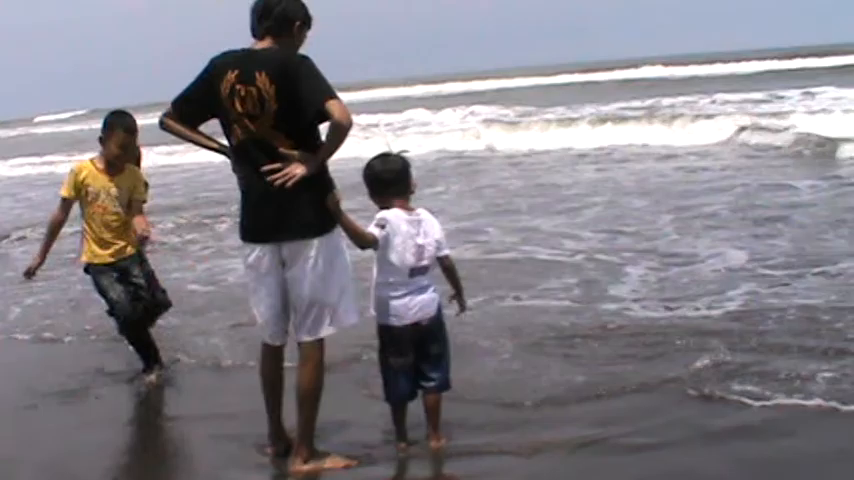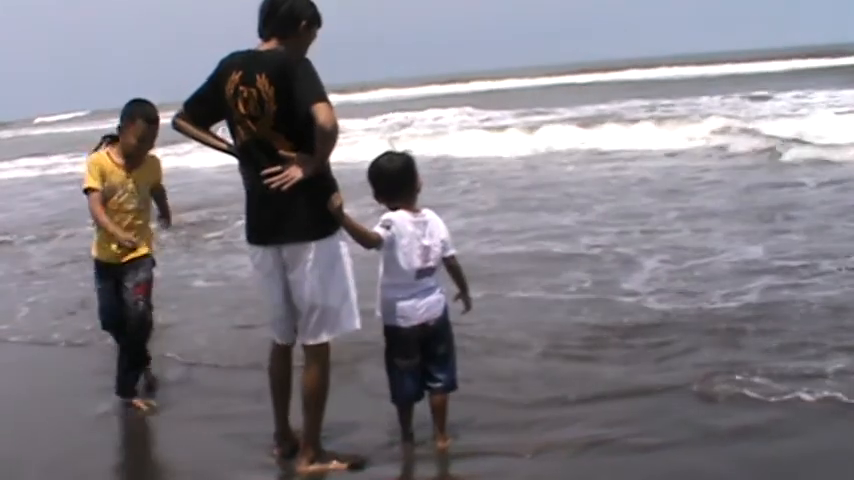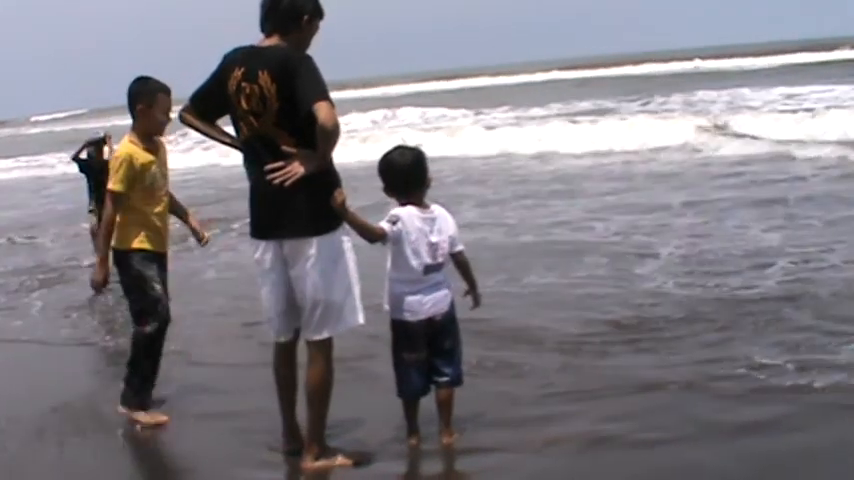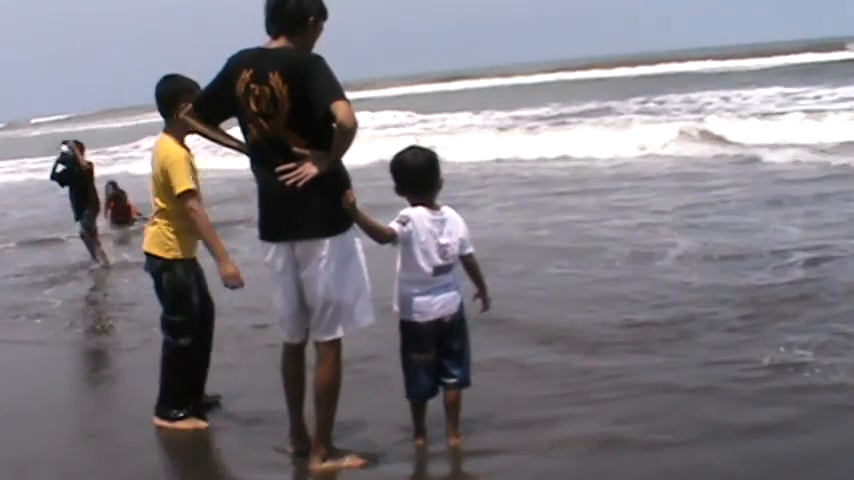
dt=0.4s
person 1, frame 1
left shoulder: (221, 68)
right shoulder: (293, 66)
left elbow: (171, 119)
right elbow: (341, 119)
left wrist: (227, 150)
right wrist: (315, 163)
left hip: (258, 221)
right hip: (307, 217)
left knee: (272, 337)
right knee: (312, 339)
left ankle: (276, 437)
right ankle: (305, 452)
person 1, frame 2
left shoulder: (230, 69)
right shoulder: (293, 67)
left elbow: (183, 120)
right elbow: (327, 123)
left wrist: (238, 151)
right wrist: (315, 165)
left hip: (262, 222)
right hip: (308, 218)
left knee: (283, 337)
right knee: (317, 341)
left ankle: (283, 437)
right ankle: (310, 453)
person 1, frame 3
left shoulder: (234, 64)
right shoulder: (295, 63)
left elbow: (189, 114)
right elbow: (328, 122)
left wrist: (243, 145)
right wrist: (317, 162)
left hip: (266, 217)
right hip: (310, 215)
left knee: (285, 335)
right knee: (319, 338)
left ankle: (290, 434)
right ankle: (315, 450)
person 1, frame 4
left shoulder: (239, 67)
right shoulder: (306, 65)
left elbow: (191, 117)
right elbow: (346, 121)
left wrist: (249, 148)
right wrist: (328, 161)
left hip: (275, 218)
right hip: (321, 215)
left knee: (294, 337)
right knee: (328, 339)
left ankle: (297, 436)
right ankle: (322, 451)
person 2, frame 1
left shoulder: (133, 175)
right shoulder: (80, 171)
left elbow: (138, 215)
right elbow: (60, 215)
left wrist: (143, 227)
right wrist: (41, 256)
left hip: (129, 252)
right hip: (98, 258)
left knee: (158, 302)
right knee: (125, 312)
left ankle: (139, 327)
right ankle: (151, 362)
person 2, frame 2
left shoulder: (153, 164)
right shoulder: (98, 162)
right elbow: (95, 207)
left wrist: (166, 214)
right wrist: (117, 234)
left hip: (140, 255)
right hip: (107, 256)
left knee: (137, 319)
right knee: (113, 320)
left ankle: (128, 385)
right ankle: (139, 365)
person 2, frame 3
left shoulder: (158, 147)
right shoulder: (126, 154)
right elbow: (111, 210)
left wrist: (190, 220)
right wrist: (101, 264)
left hip: (156, 247)
right hip: (133, 249)
left knee: (153, 319)
right knee: (152, 319)
left ankle: (139, 390)
right ankle: (134, 401)
person 2, frame 4
left shoulder: (165, 146)
right shoulder: (175, 153)
right elbow: (194, 208)
right wrist: (223, 259)
left hip: (175, 250)
right hip: (170, 254)
left knee: (202, 316)
right knee: (180, 331)
left ankle: (192, 395)
right ankle: (170, 411)
person 3, frame 1
left shoulder: (386, 220)
right shoulder: (428, 219)
left elbow: (364, 240)
right elbow: (446, 263)
left wrist: (339, 213)
right wrist: (459, 292)
left hip: (394, 316)
right hip: (427, 310)
left knee: (398, 383)
right knee: (432, 378)
left ankle: (401, 437)
right ankle: (434, 434)
person 3, frame 2
left shoulder: (392, 222)
right shoulder: (434, 219)
left elbow: (370, 240)
right elbow: (452, 263)
left wrist: (341, 216)
right wrist: (464, 291)
left hip: (400, 317)
right hip: (433, 311)
left knee: (405, 383)
right knee: (438, 378)
left ankle: (407, 437)
right ankle: (441, 435)
person 3, frame 3
left shoulder: (400, 218)
right shoulder: (443, 215)
left elbow: (374, 234)
right elbow: (460, 258)
left wrist: (345, 212)
right wrist: (473, 287)
left hip: (407, 312)
right hip: (441, 306)
left knee: (411, 379)
right knee: (445, 374)
left ankle: (413, 432)
right ankle: (446, 430)
person 3, frame 4
left shoulder: (410, 219)
right shoulder: (453, 217)
left elbow: (384, 235)
right elbow: (469, 261)
left wrist: (355, 212)
right wrist: (482, 290)
left hip: (416, 313)
right hip: (450, 307)
left knee: (419, 379)
right knee: (452, 375)
left ankle: (420, 434)
right ankle: (453, 432)
